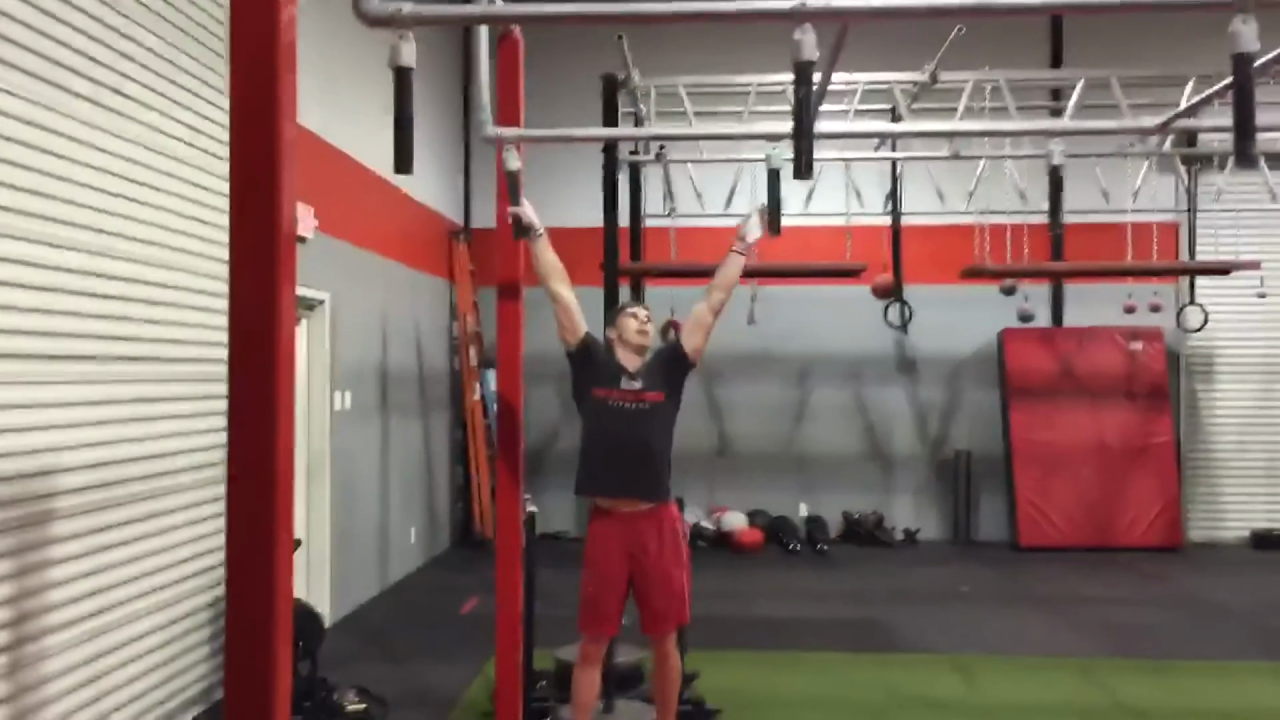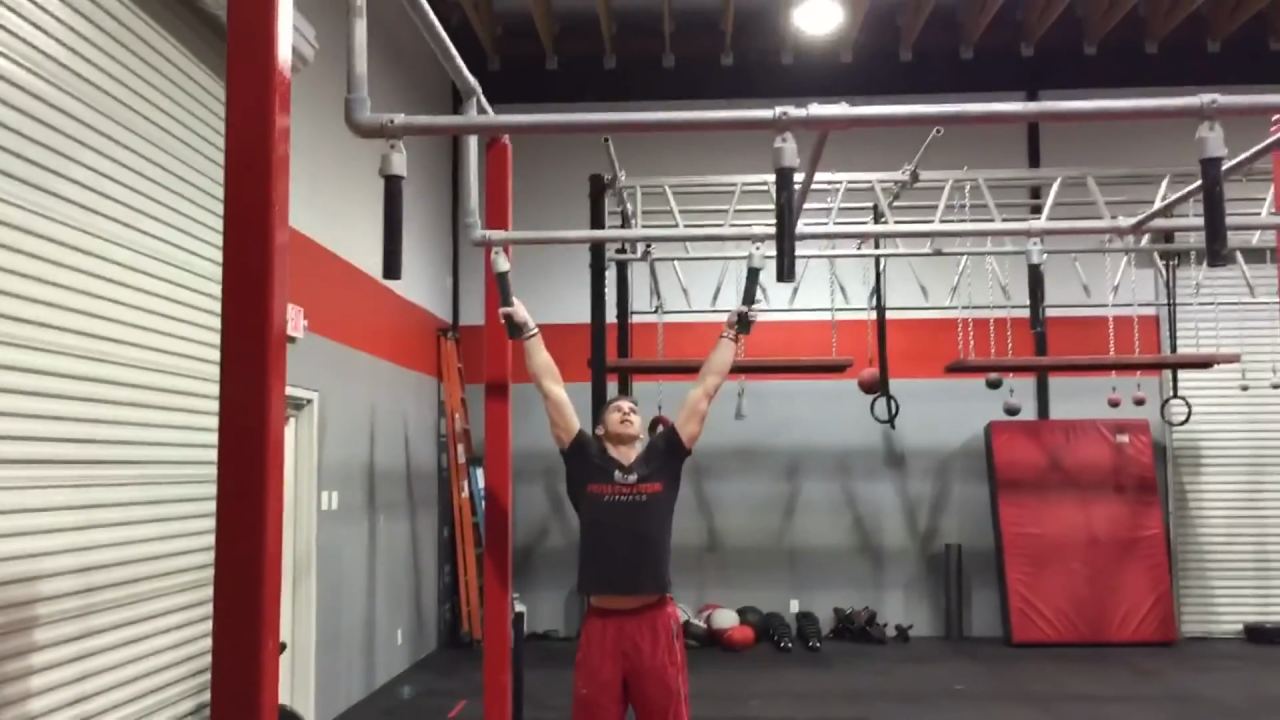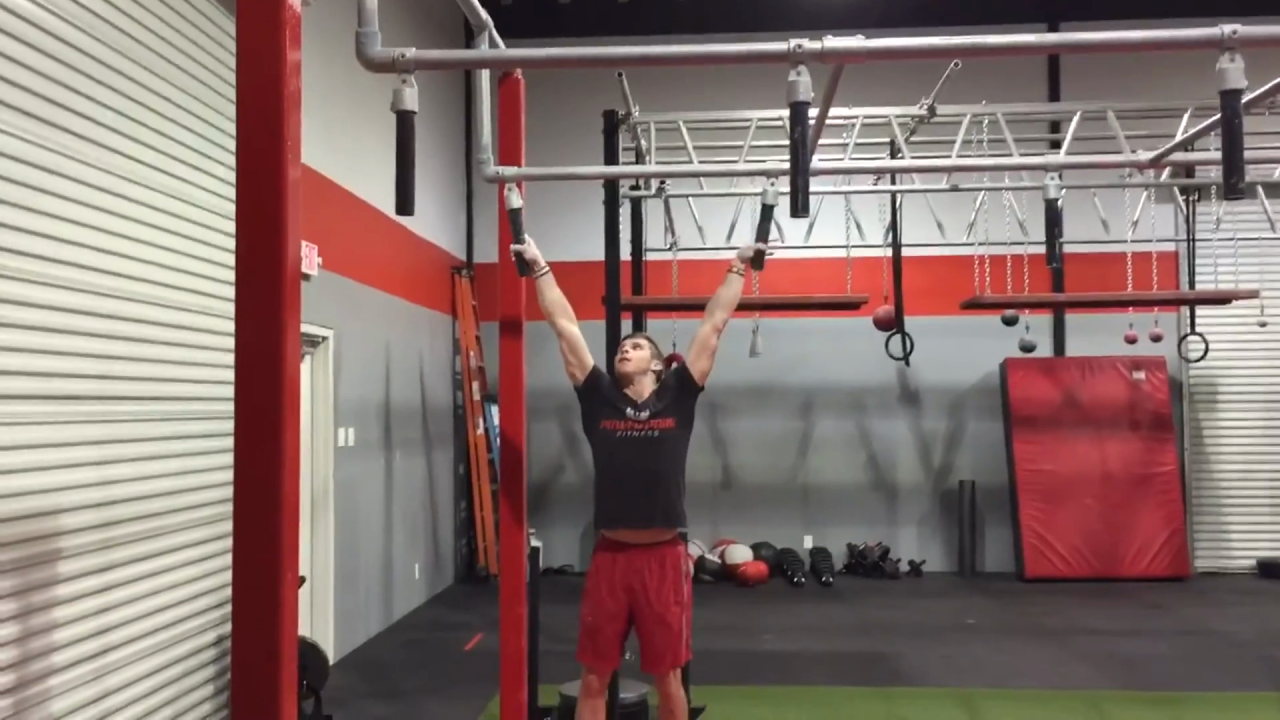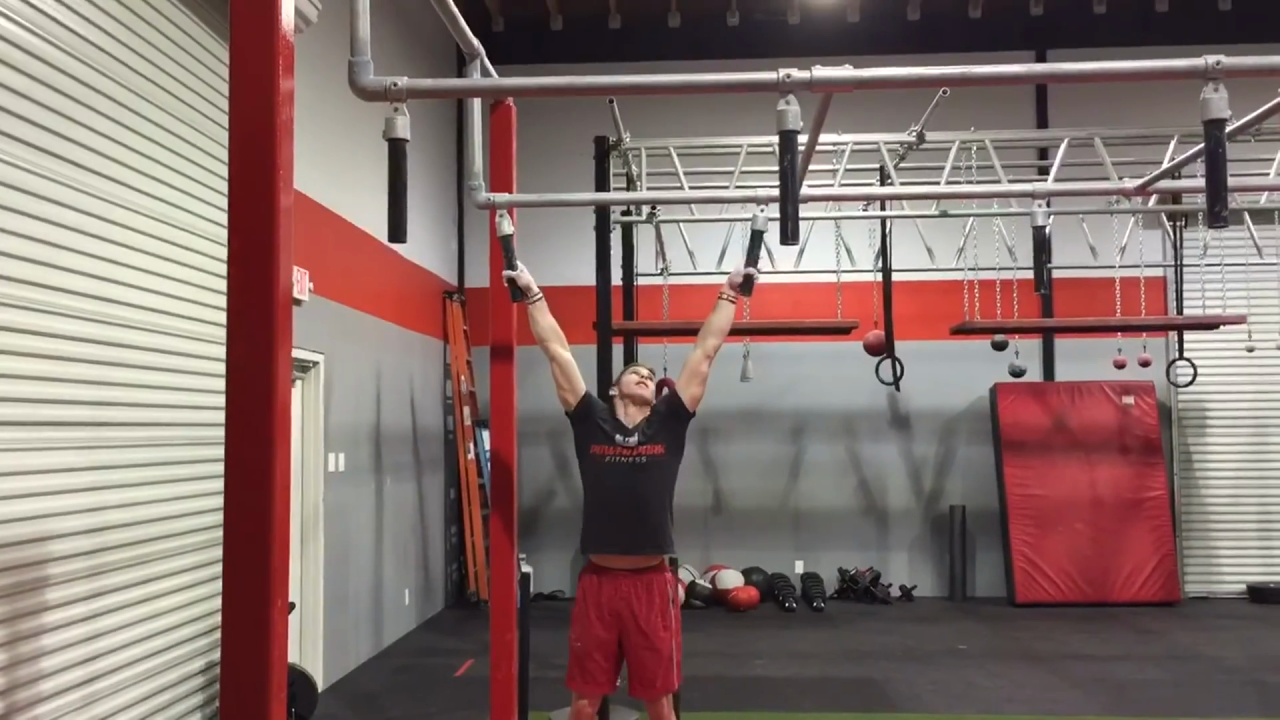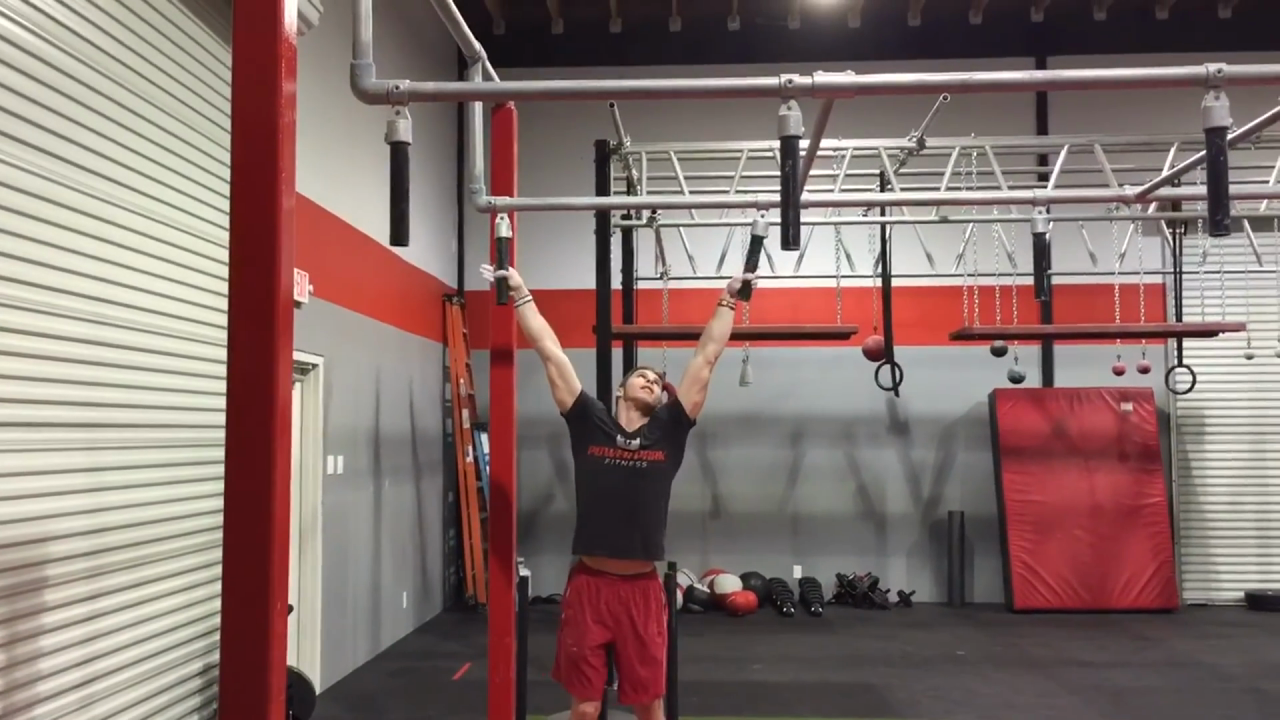
dt=0.7s
person 1, frame 1
left shoulder: (668, 367)
right shoulder: (592, 366)
left elbow: (710, 304)
right elbow: (562, 295)
left wrist: (742, 245)
right wrist: (537, 232)
left hip: (658, 524)
right hip: (606, 526)
left knee: (664, 640)
right knee: (592, 645)
person 1, frame 2
left shoulder: (664, 459)
right shoulder: (585, 461)
left elbow: (705, 389)
right elbow: (551, 388)
left wrist: (730, 331)
right wrist: (528, 328)
left hip: (654, 621)
right hip: (601, 622)
person 1, frame 3
left shoulder: (678, 397)
right shoulder: (599, 397)
left elbow: (714, 324)
right elbow: (565, 327)
left wrist: (738, 266)
right wrist: (539, 265)
left hip: (664, 558)
right hip: (610, 556)
left knee: (668, 674)
right knee: (594, 675)
person 1, frame 4
left shoulder: (669, 425)
right shoulder: (591, 422)
left elbow: (705, 351)
right elbow: (557, 351)
left wrist: (729, 293)
right wrist: (532, 292)
left hip: (650, 583)
right hip: (597, 582)
person 1, frame 5
left shoulder: (669, 430)
right shoulder: (589, 422)
left elbow: (706, 357)
right elbow: (551, 352)
left wrist: (728, 300)
right wrist: (520, 292)
left hip: (642, 589)
right hip: (589, 586)
